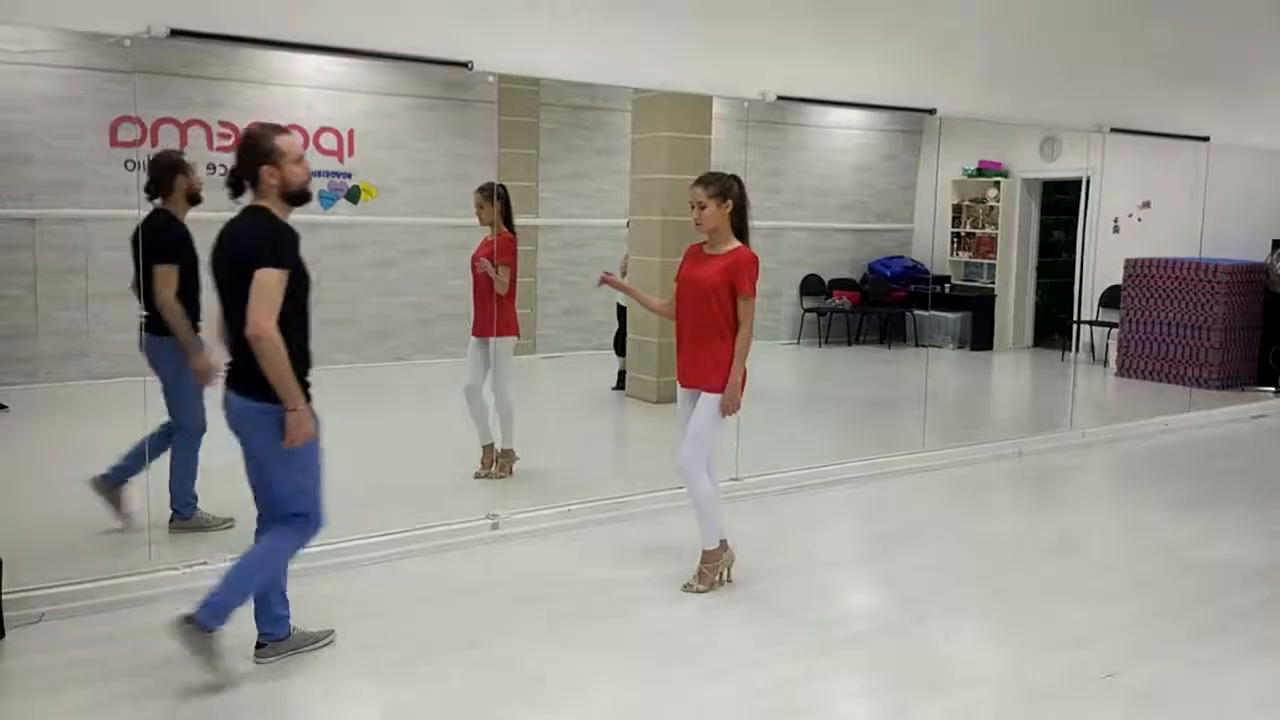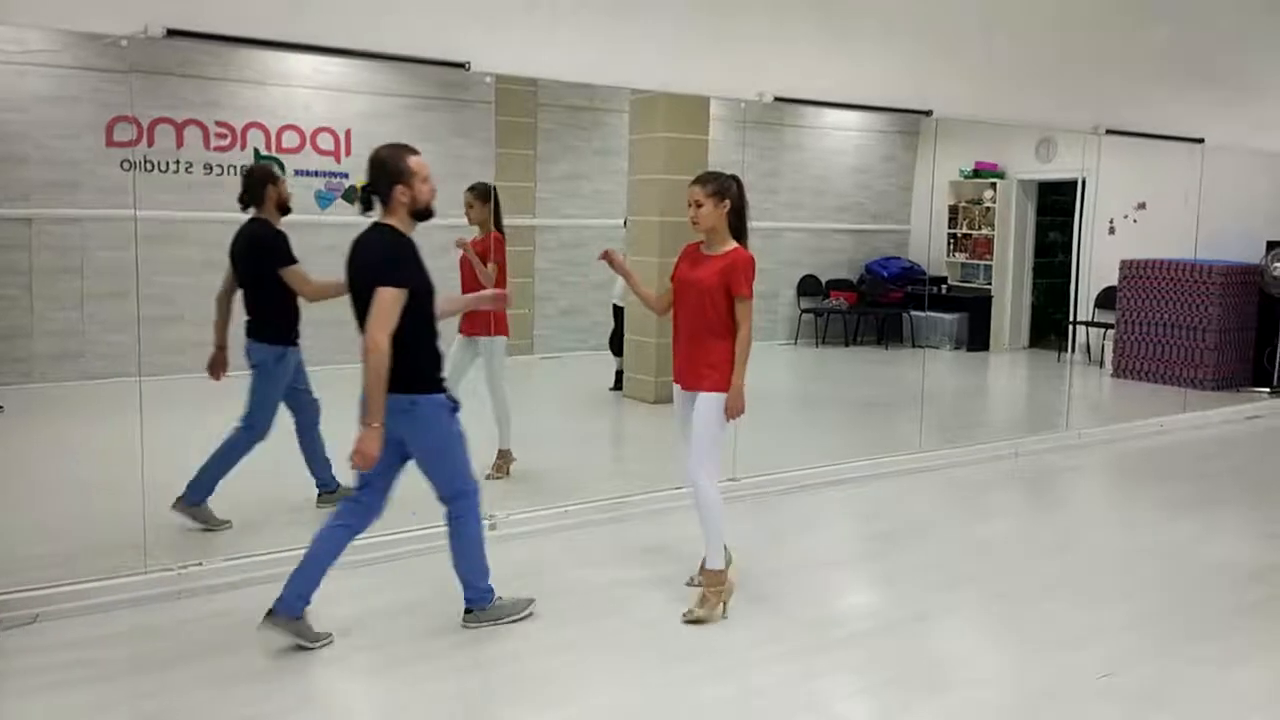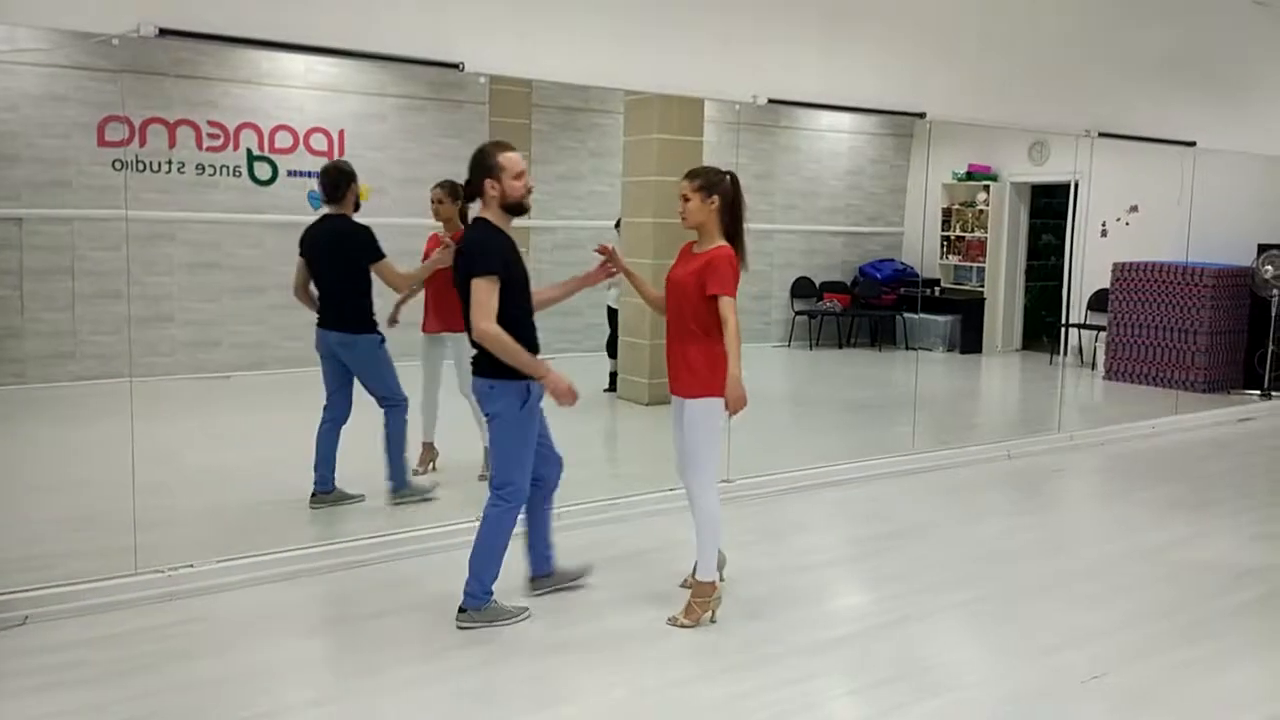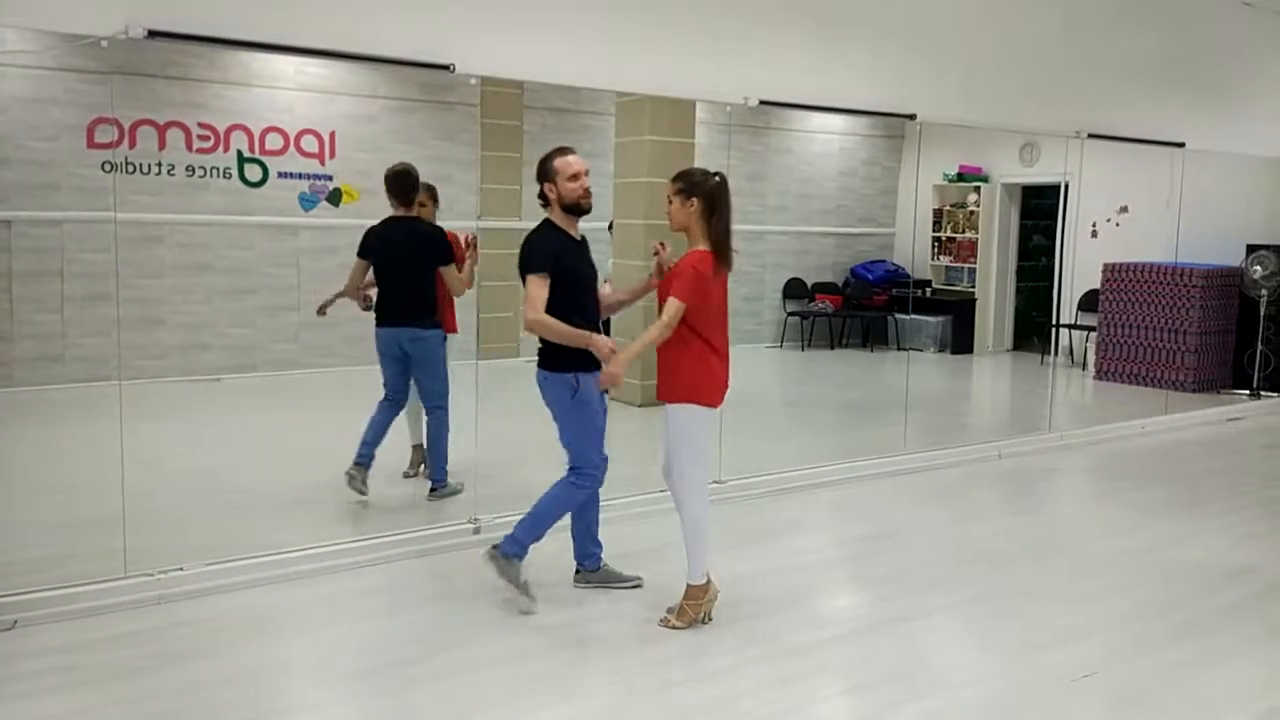
dt=0.4s
person 1, frame 1
left shoulder: (233, 233)
right shoulder: (275, 235)
right elbow: (261, 328)
right wrist: (296, 405)
left hip: (243, 397)
right hip: (270, 403)
left knee: (277, 514)
right knee: (301, 520)
left ankle: (275, 633)
right ankle: (205, 620)
person 1, frame 2
left shoulder: (371, 242)
right shoulder: (396, 251)
right elbow: (377, 340)
left wrist: (473, 301)
right wrist: (373, 425)
left hip: (394, 399)
right hip: (418, 403)
left knee: (363, 505)
right knee: (461, 497)
left ankle: (289, 608)
right ankle: (480, 603)
person 1, frame 3
left shoulder: (486, 238)
right shoulder: (487, 243)
left elbow: (521, 303)
right elbow: (484, 327)
left wrist: (585, 281)
right wrist: (545, 374)
left hip: (508, 381)
right hip: (508, 384)
left knee: (546, 470)
right knee: (510, 489)
left ankle: (542, 571)
right ankle: (476, 603)
person 1, frame 4
left shoulder: (577, 240)
right shoulder: (543, 243)
left elbow: (596, 305)
right elbow: (534, 317)
left wrist: (649, 285)
right wrist: (592, 341)
left hip: (586, 375)
right hip: (565, 376)
left knee: (591, 469)
right knee: (585, 473)
left ankle: (589, 565)
right ankle: (510, 550)
person 2, frame 1
left shoulder: (742, 260)
right shoulder: (692, 255)
left elbow: (745, 327)
right elbow: (672, 310)
left wrist: (735, 381)
right wrist: (625, 288)
left hip: (718, 378)
right hip: (689, 375)
left knee: (690, 463)
right knee: (697, 464)
left ankle: (713, 550)
right ankle: (718, 550)
person 2, frame 2
left shoulder: (739, 260)
right shoulder: (689, 254)
left elbow: (744, 328)
right elbow: (661, 306)
left wrist: (737, 385)
right wrist: (624, 272)
left hip: (716, 380)
right hip: (685, 376)
left knee: (699, 471)
right knee: (698, 470)
left ankle: (717, 578)
right ankle: (716, 552)
person 2, frame 3
left shoulder: (721, 258)
right shoulder: (687, 252)
left elbow: (729, 320)
right elbow: (664, 306)
left wrist: (734, 375)
right wrist: (625, 269)
left hip: (706, 383)
right hip: (683, 381)
left knee: (701, 481)
right knee: (688, 474)
left ankle: (705, 588)
right ankle: (711, 554)
person 2, frame 4
left shoulder: (696, 264)
right shoulder: (711, 258)
left elbow: (667, 322)
left wrist: (622, 358)
right wrist: (666, 275)
left hip: (691, 387)
right hip: (693, 384)
left knee: (690, 485)
right knee: (678, 479)
left ankle: (697, 591)
right ankle: (700, 581)
person 3, frame 1
left shoulder: (158, 225)
right shoulder: (168, 230)
left elbow: (138, 287)
right elbow: (166, 298)
right wrist: (197, 351)
left hip: (169, 339)
right hip: (172, 342)
left knee: (184, 424)
right knee: (191, 426)
left ankle: (114, 478)
right ankle: (184, 512)
person 3, frame 2
left shoulder: (248, 235)
right shoulder: (269, 237)
left elbow: (224, 296)
right elbow: (310, 291)
left wrist: (220, 348)
left hip: (277, 345)
right hip: (275, 347)
left knee: (307, 414)
right knee: (253, 428)
left ankle: (328, 487)
right ankle: (193, 499)
person 3, frame 3
left shoulder: (312, 233)
right shoulder: (356, 233)
left elbow: (300, 290)
right elbow: (398, 283)
right wrist: (436, 262)
left hip: (327, 334)
right hip: (358, 335)
left knee: (335, 410)
right knee: (395, 403)
left ankle: (323, 488)
right ankle: (400, 485)
person 3, frame 4
left shoulder: (375, 235)
right shoulder: (433, 235)
left elbow: (351, 288)
right elbow: (457, 289)
left wrist: (364, 299)
right wrist: (469, 264)
left hip: (387, 331)
right hip: (424, 333)
left knee: (392, 400)
right knee: (436, 407)
left ankle: (361, 463)
right ankle: (438, 482)
person 4, frame 1
left shoulder: (506, 241)
right shoulder: (486, 240)
left elbow: (503, 288)
left wrist: (491, 270)
left hip: (501, 328)
right hip: (481, 327)
left knee: (500, 390)
right knee: (471, 387)
left ankle: (507, 451)
right ankle: (488, 448)
person 4, frame 2
left shoulder: (495, 240)
right shoulder: (475, 241)
left elbow: (489, 283)
left wrist: (470, 255)
left hip: (490, 327)
right hip: (468, 326)
left knee: (496, 389)
right knee: (448, 381)
left ankle: (504, 451)
person 4, frame 3
left shoulder: (464, 238)
right shoulder: (432, 240)
right wrist: (398, 304)
left hip: (457, 324)
right hip: (432, 324)
left knee: (466, 387)
right knee: (429, 388)
left ankle: (489, 447)
right ankle: (428, 447)
person 4, frame 4
left shoulder: (450, 240)
left elbow: (466, 284)
right elbow: (377, 279)
left wrist: (471, 255)
right wrist: (336, 297)
left hip: (441, 325)
right knee: (412, 390)
right ankle: (417, 449)
